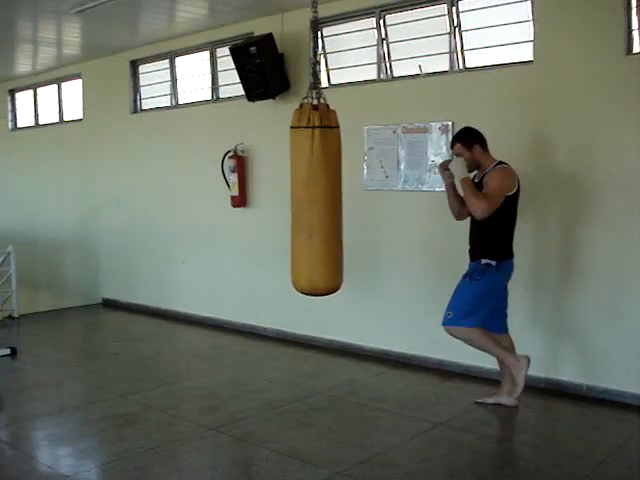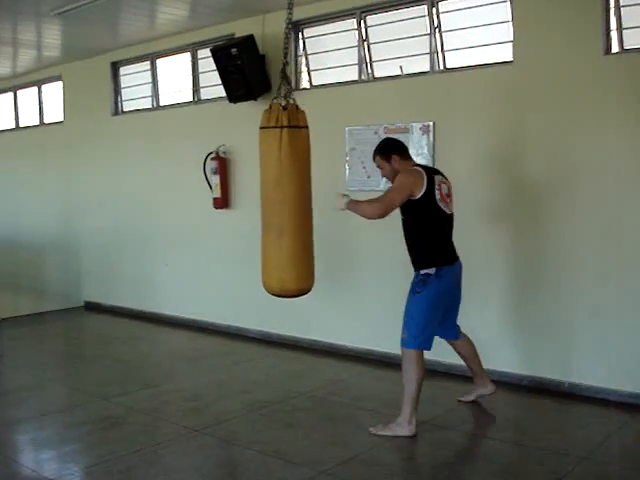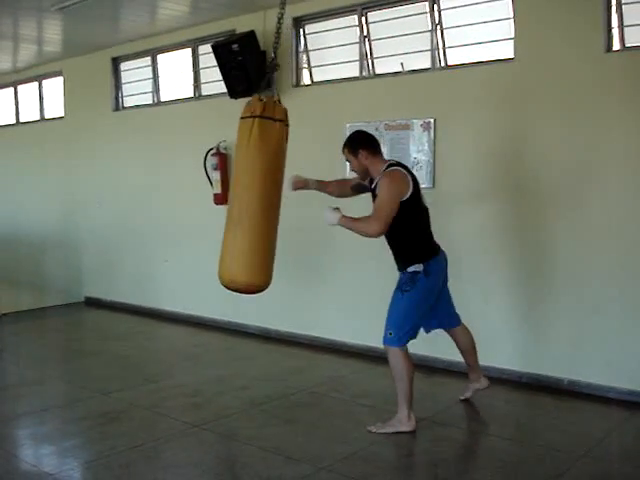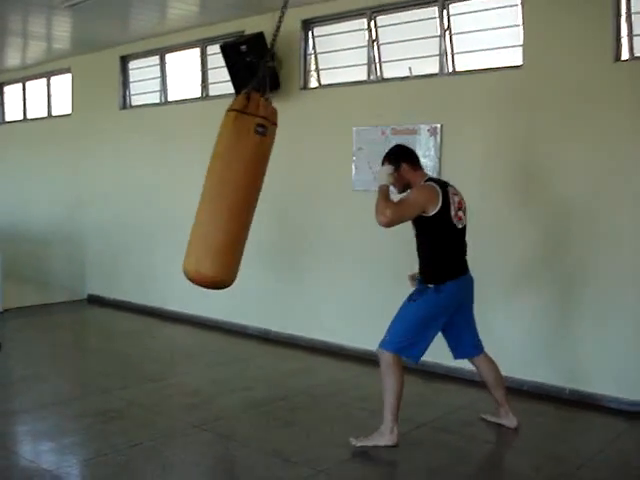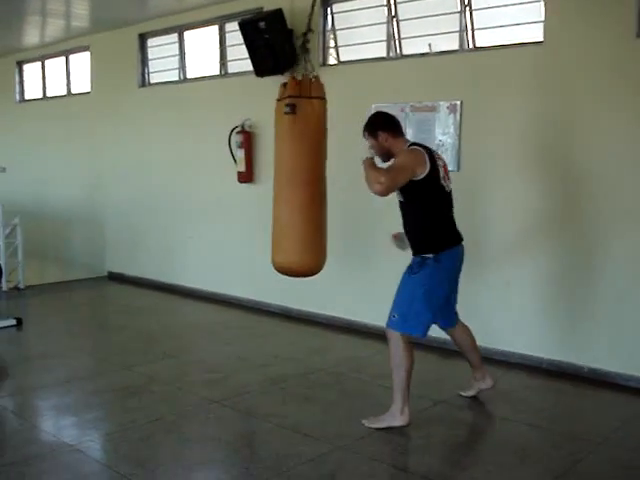
dt=0.5s
person 1, frame 1
left shoulder: (501, 173)
right shoulder: (482, 175)
left elbow: (481, 210)
right elbow: (460, 213)
left wrist: (460, 178)
right wrist: (450, 182)
left hip: (490, 264)
right hip: (491, 263)
left knee: (454, 323)
right knee: (495, 327)
left ankle: (514, 362)
right ankle: (508, 391)
person 1, frame 2
left shoulder: (412, 177)
right shoulder: (433, 177)
left elbow: (376, 210)
left wrist: (348, 203)
right wrist: (406, 203)
left hip: (433, 273)
right hip: (449, 268)
left knee: (411, 344)
right knee: (450, 332)
left ankle: (407, 420)
right ankle: (483, 383)
person 1, frame 3
left shoulder: (393, 177)
right shoulder: (374, 178)
left elbow: (376, 227)
right elbow: (342, 186)
left wrist: (338, 219)
right wrist: (310, 183)
left hip: (420, 269)
right hip: (431, 263)
left knee: (393, 342)
right knee: (450, 323)
left ankle: (404, 417)
right ankle: (477, 377)
person 1, frame 4
left shoulder: (425, 192)
right shoulder: (448, 190)
left elbow: (385, 218)
left wrist: (383, 186)
left hip: (438, 288)
right hip: (459, 283)
left knee: (388, 352)
right knee: (474, 351)
left ankle: (388, 431)
right ankle: (505, 413)
person 1, frame 5
left shoulder: (412, 156)
right shoulder: (419, 156)
left elbow: (380, 185)
left wrist: (368, 160)
right wrist: (410, 234)
left hip: (432, 258)
right hip: (447, 251)
left knee: (397, 330)
right knee: (448, 321)
left ankle: (399, 410)
right ankle: (481, 376)
